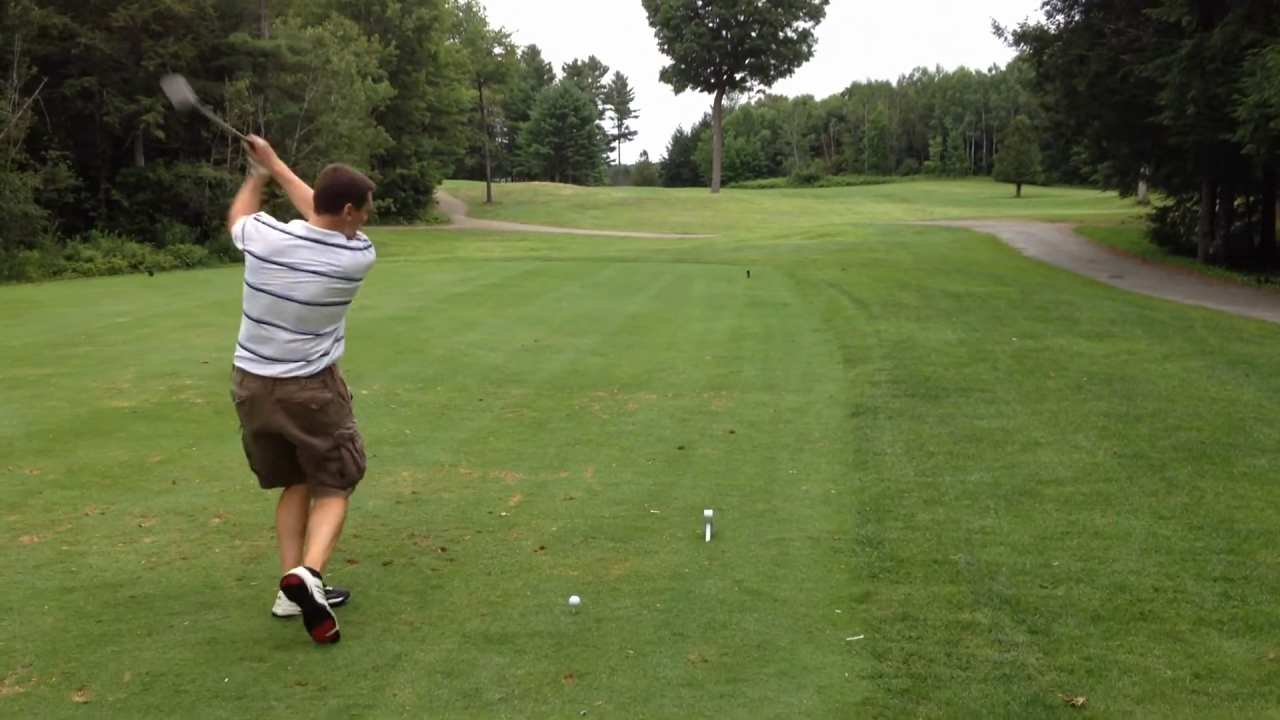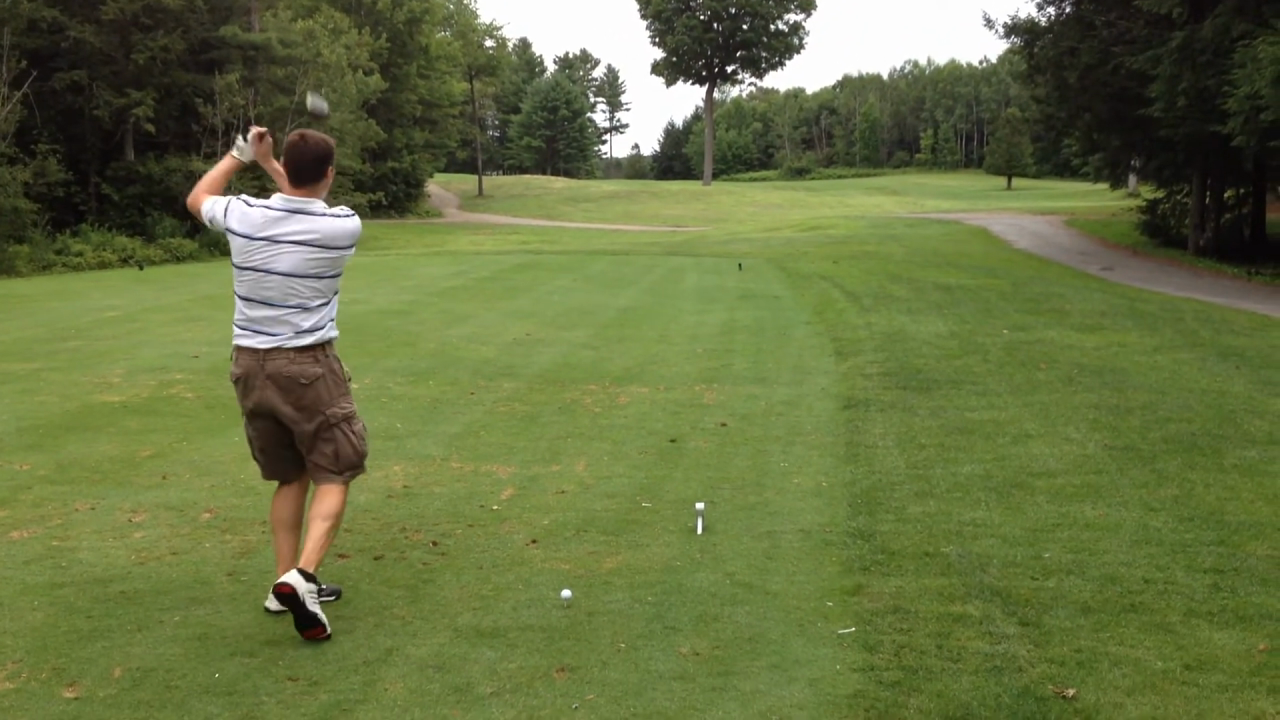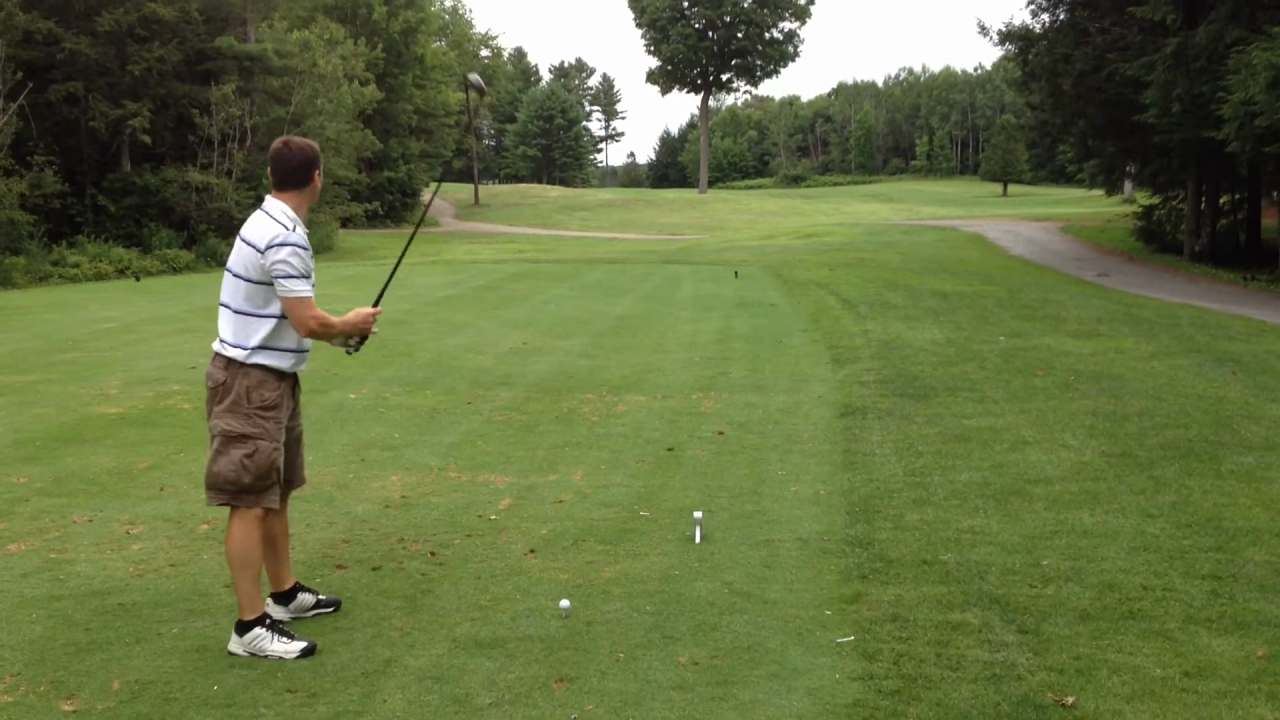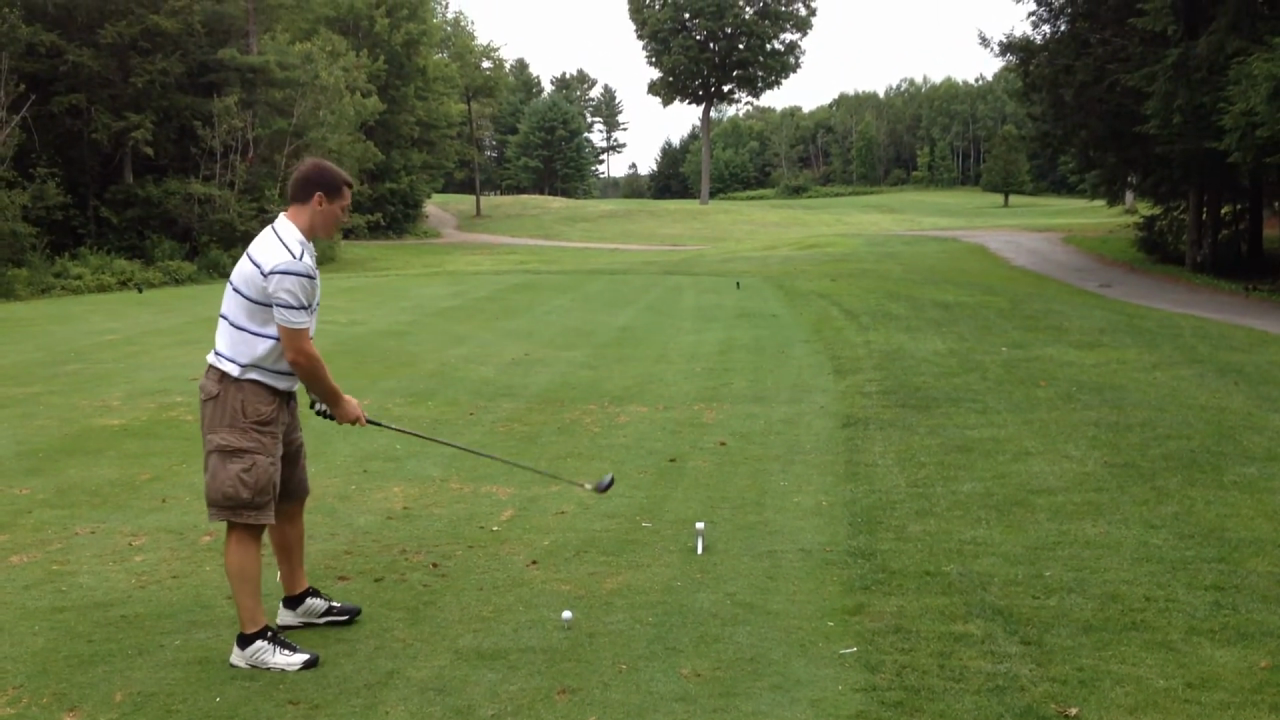
dt=0.5s
person 1, frame 1
left shoulder: (264, 238)
right shoulder: (359, 255)
left elbow: (239, 214)
right elbow: (316, 213)
left wrist: (260, 170)
right wrist: (275, 164)
left hip: (252, 385)
right hip: (312, 390)
left knee: (294, 483)
right knee: (335, 488)
left ankle: (293, 586)
right ankle: (308, 574)
person 1, frame 2
left shoulder: (243, 215)
right shoulder: (344, 225)
left elbow: (198, 198)
left wrist: (240, 155)
right wrist: (268, 161)
left hip: (251, 363)
right hip: (308, 365)
left knee: (290, 476)
right knee: (333, 474)
left ankle: (289, 584)
right ankle: (302, 576)
person 1, frame 3
left shoulder: (268, 221)
right shoulder: (285, 238)
right elbow: (306, 323)
left wrist: (340, 329)
right wrist: (354, 323)
left hip: (268, 375)
right hip: (251, 379)
left knee: (276, 492)
right knee: (250, 500)
left ankle: (284, 594)
right ankle: (250, 626)
person 1, frame 4
left shoulder: (284, 239)
right shoulder: (291, 263)
right elbow: (299, 354)
left wrist: (324, 393)
right wrist: (339, 403)
left hip: (268, 391)
right hip: (244, 394)
left knee: (289, 501)
right knee: (248, 515)
left ankle: (298, 600)
right ankle: (252, 639)
